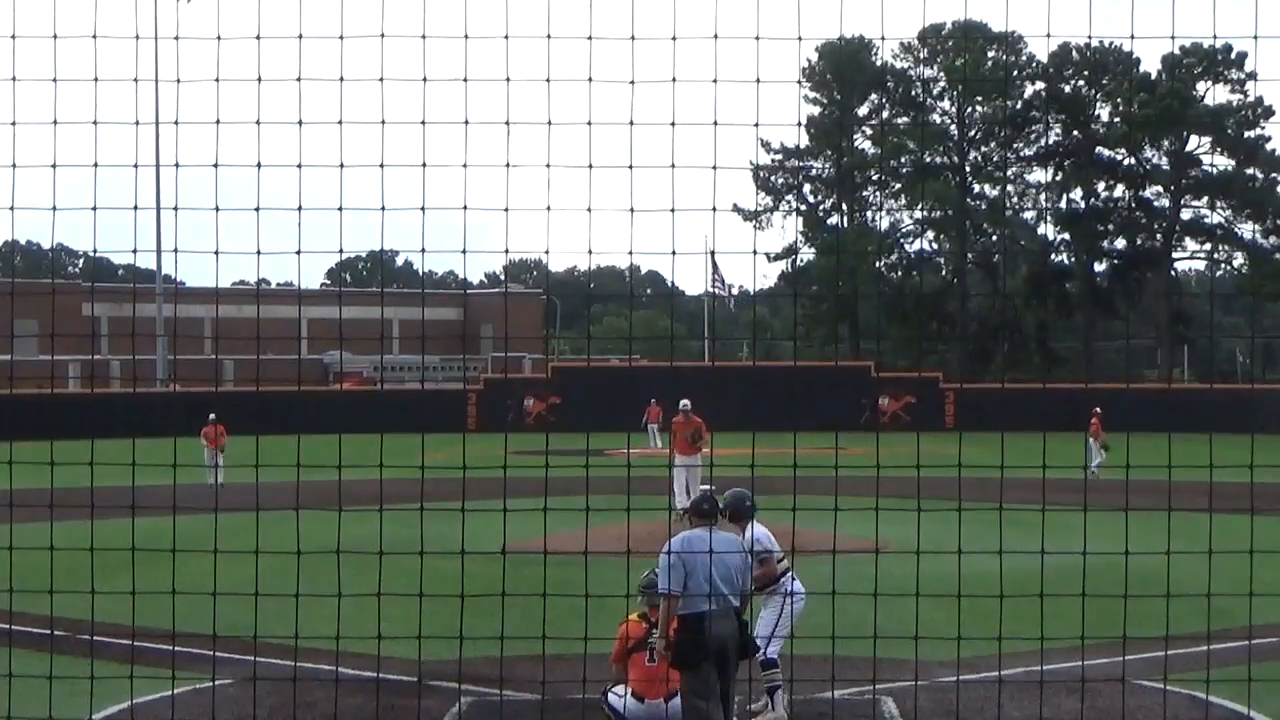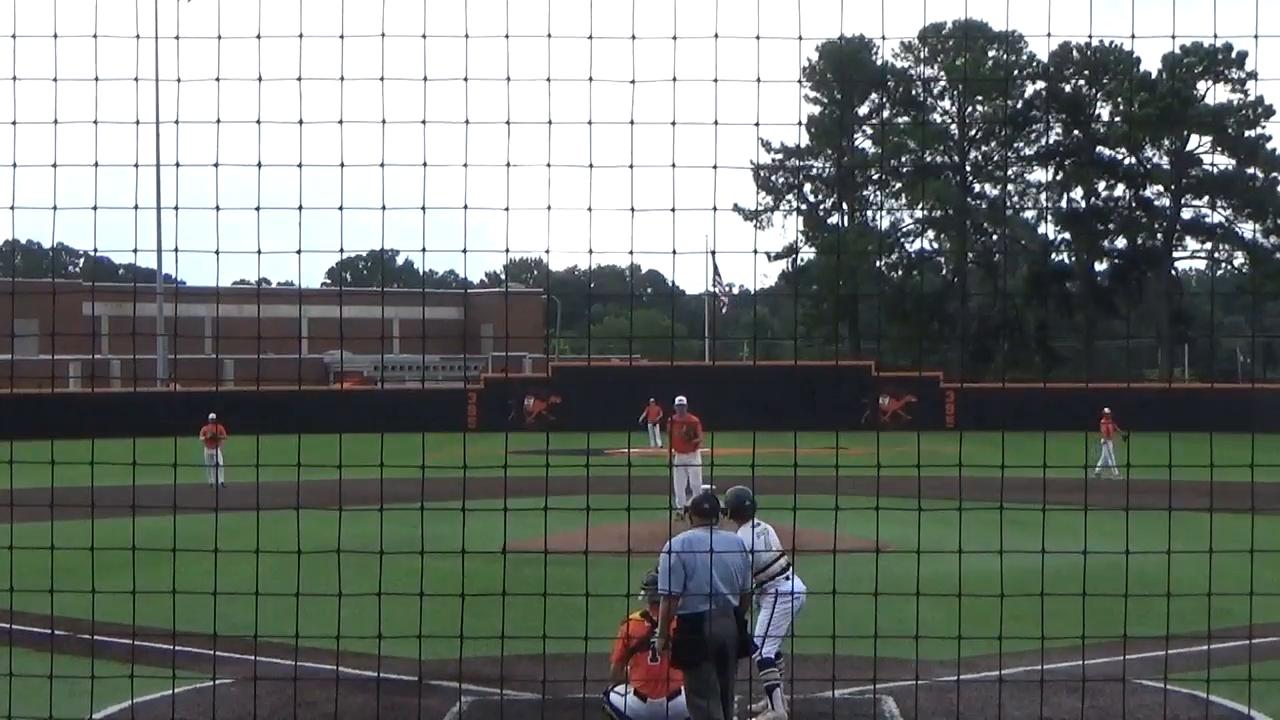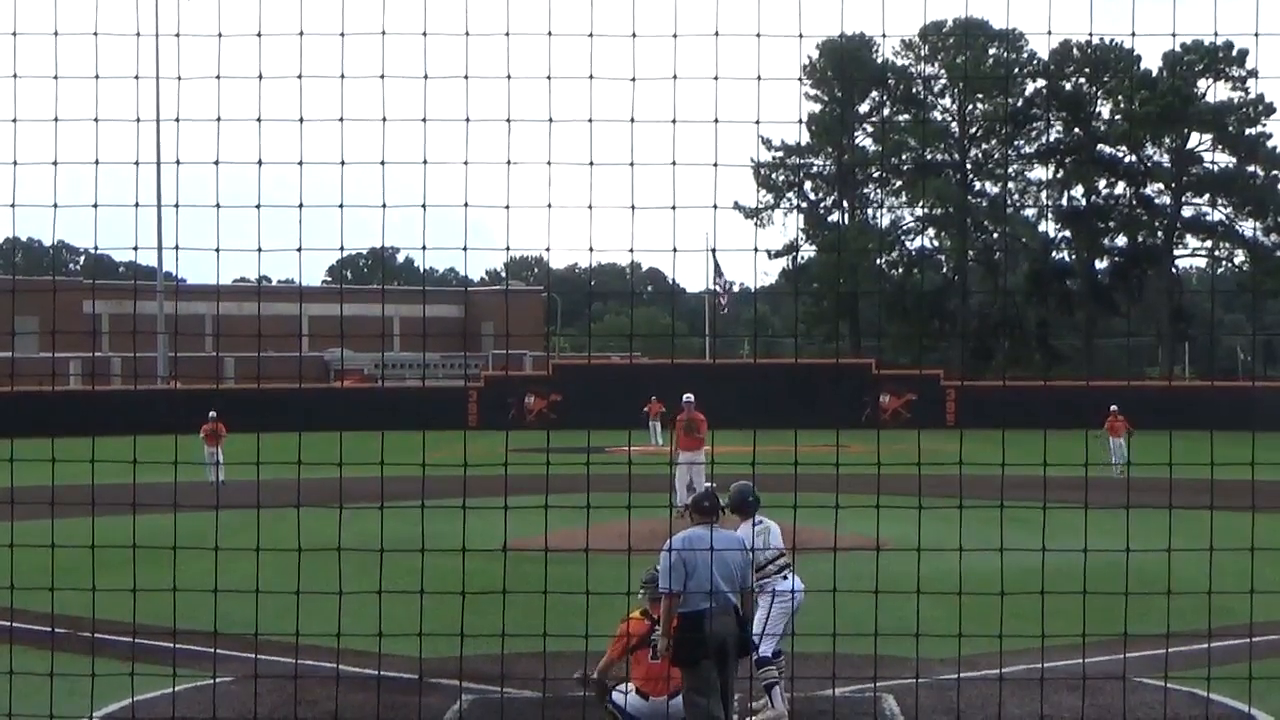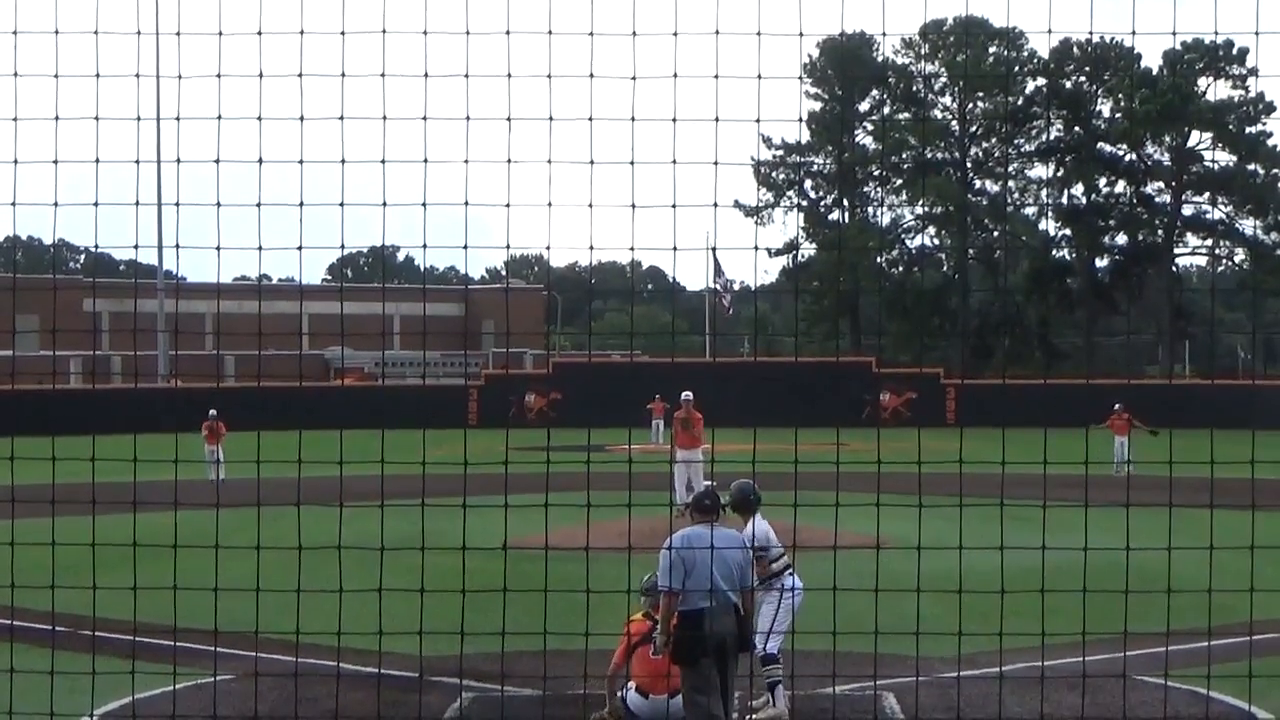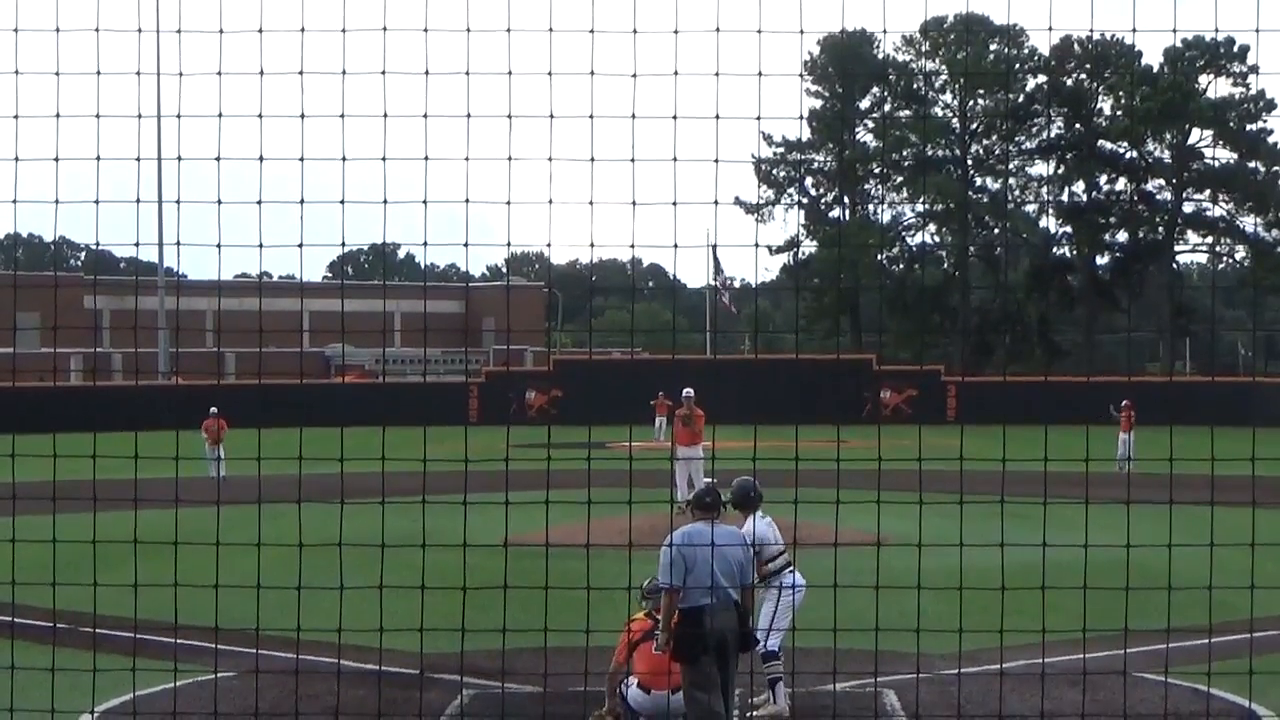
dt=0.4s
person 1, frame 1
left shoulder: (755, 534)
right shoulder: (750, 533)
left elbow: (770, 571)
left hip: (784, 595)
right hip: (776, 594)
left knee: (765, 651)
right knee: (763, 646)
right ankle: (774, 698)
person 1, frame 2
left shoulder: (740, 540)
right shoulder: (764, 527)
right wrist: (756, 592)
left hip: (779, 594)
right hip: (793, 588)
left knee: (762, 651)
right knee: (771, 646)
right ankle: (776, 698)
person 1, frame 3
left shoulder: (740, 537)
right shoulder: (770, 525)
right elbow: (783, 557)
left hip: (775, 593)
right hip: (793, 587)
left knee: (759, 649)
right knee: (771, 644)
right ankle: (776, 697)
person 1, frame 4
left shoulder: (753, 530)
right shoulder: (757, 524)
left elbow: (762, 571)
left hip: (780, 590)
right hip: (775, 588)
left knee: (764, 647)
right knee: (766, 642)
right ankle: (776, 695)
person 1, frame 5
left shoulder: (750, 529)
right shoulder: (763, 520)
left elbow: (757, 570)
left hip: (781, 587)
right hip: (787, 583)
left knee: (766, 644)
right knee: (767, 639)
right ankle: (777, 692)
person 2, frame 1
left shoulder: (678, 544)
right shoulder: (736, 543)
left elbow: (670, 596)
right elbow: (745, 594)
left wrist: (663, 636)
left hip: (696, 628)
right hip: (731, 625)
left knee: (700, 698)
right knee: (724, 695)
person 2, frame 2
left shoulder: (678, 545)
right shoulder: (737, 543)
left elbow: (670, 597)
right elbow: (746, 593)
left wrist: (662, 635)
left hip: (695, 627)
right hip: (730, 625)
left knee: (703, 697)
right knee: (725, 692)
person 2, frame 3
left shoulder: (678, 543)
right shoulder: (738, 541)
left elbow: (671, 596)
right elbow: (747, 592)
left wrist: (664, 635)
right wrist: (745, 628)
left hip: (695, 625)
right hip: (730, 623)
left knee: (701, 696)
right knee: (724, 693)
person 2, frame 4
left shoulder: (678, 541)
right shoulder: (738, 540)
left elbow: (670, 594)
right elbow: (748, 591)
left wrist: (663, 632)
right wrist: (747, 627)
left hip: (695, 623)
right hip: (730, 622)
left knee: (701, 693)
right knee: (724, 690)
person 2, frame 5
left shoulder: (679, 538)
right shoulder: (738, 537)
left elbow: (671, 591)
right elbow: (747, 588)
left wrist: (664, 629)
right wrist: (745, 624)
left hip: (695, 621)
right hip: (731, 619)
left knee: (702, 691)
right knee: (725, 688)
